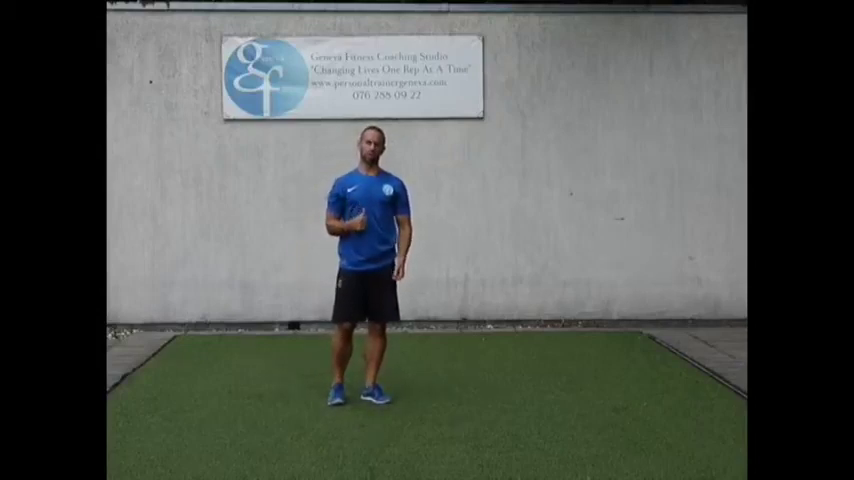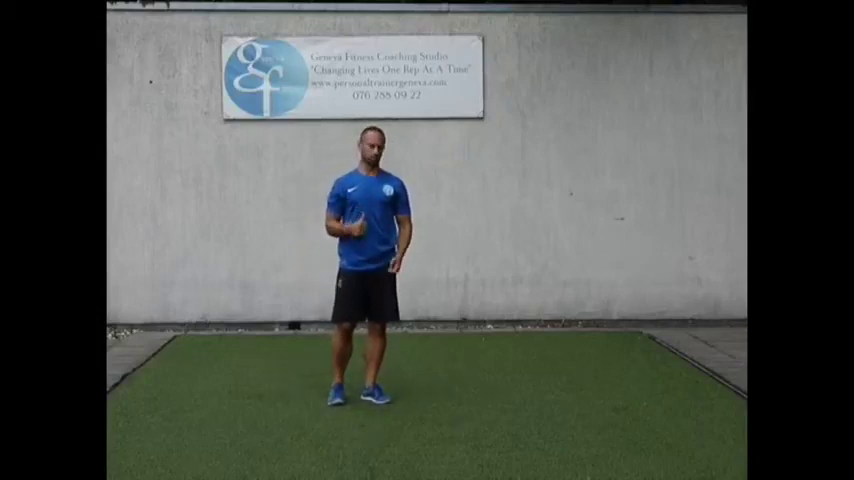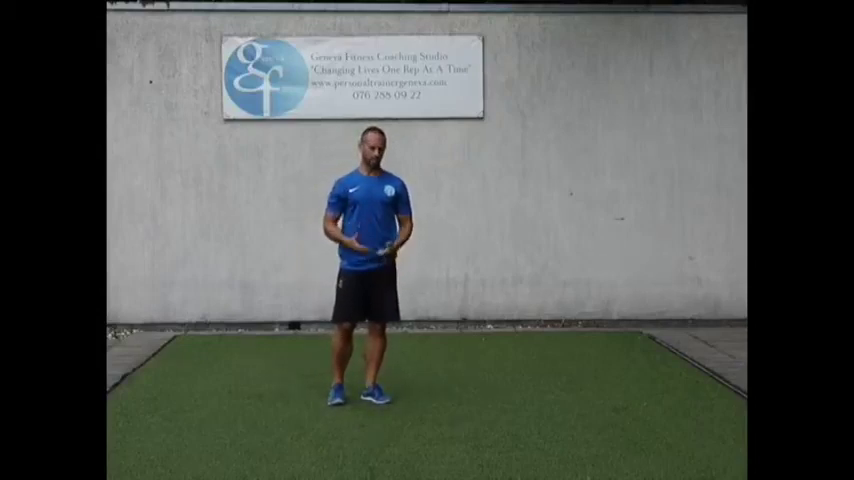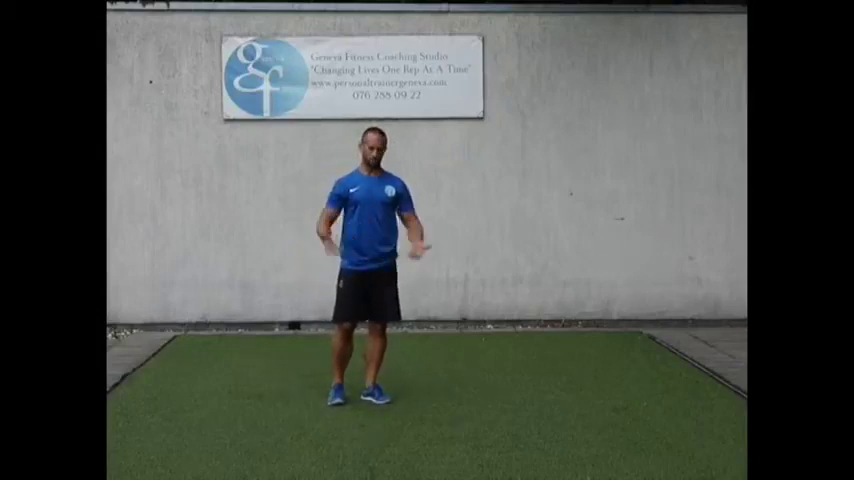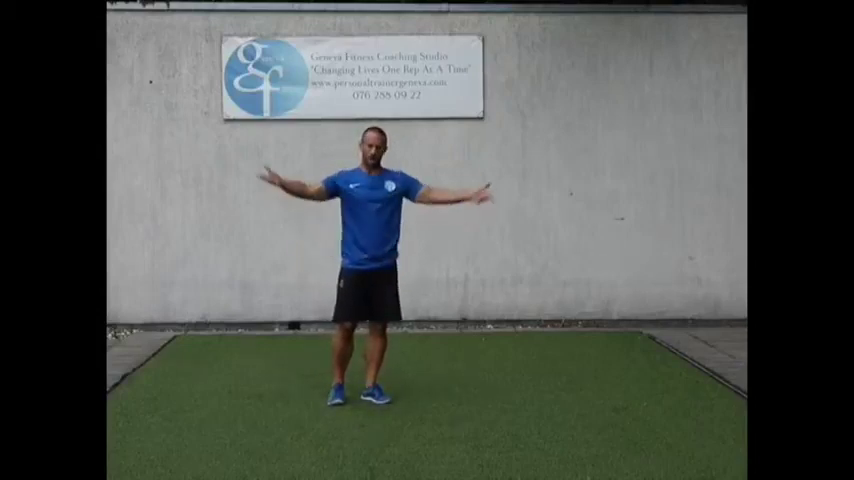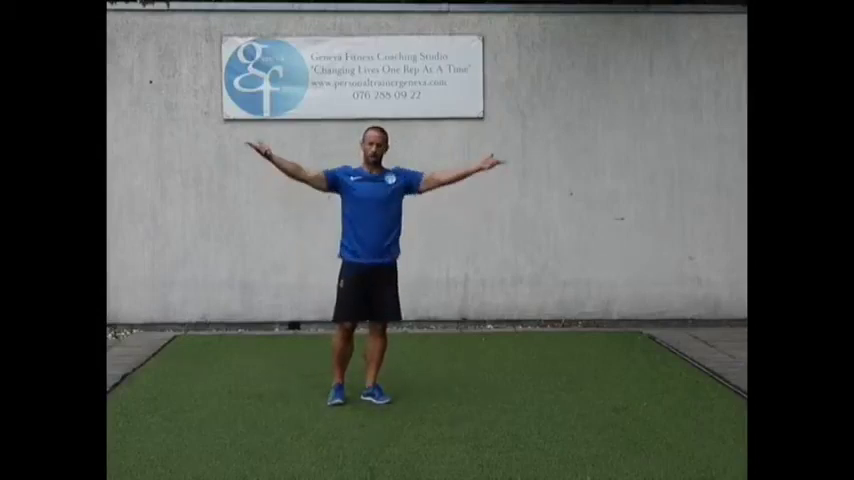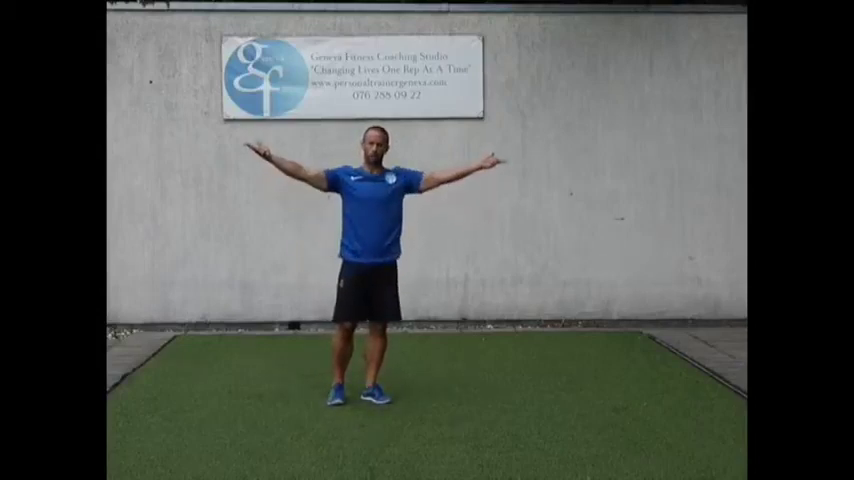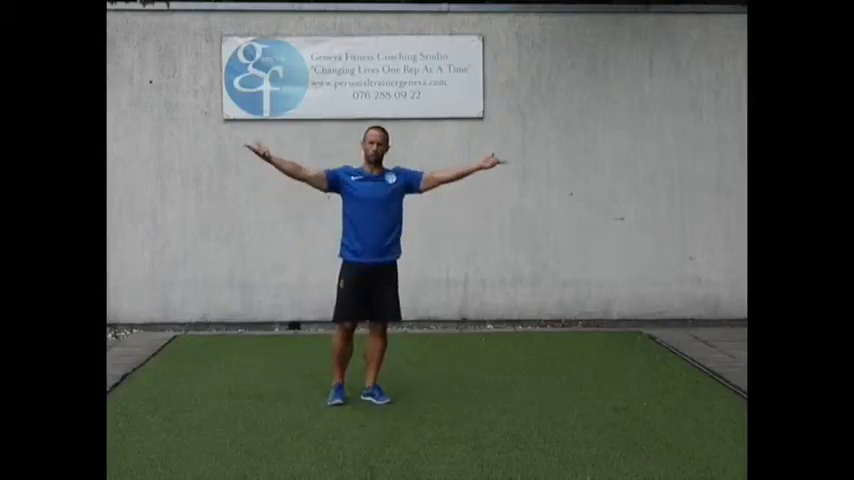
dt=0.2s
person 1, frame 1
left shoulder: (394, 184)
right shoulder: (343, 184)
left elbow: (404, 226)
right elbow: (330, 225)
left wrist: (401, 259)
right wrist: (350, 225)
left hip: (383, 269)
right hip: (351, 268)
left knee: (378, 327)
right knee: (345, 326)
left ankle: (371, 386)
right ankle: (337, 384)
person 1, frame 2
left shoulder: (394, 184)
right shoulder: (343, 184)
left elbow: (405, 224)
right elbow: (330, 224)
left wrist: (400, 254)
right wrist: (349, 229)
left hip: (383, 269)
right hip: (351, 268)
left knee: (378, 327)
right knee: (344, 326)
left ankle: (371, 386)
right ankle: (337, 384)
person 1, frame 3
left shoulder: (396, 185)
right shoulder: (344, 184)
left elbow: (406, 223)
right elbow: (328, 224)
left wrist: (397, 243)
right wrist: (346, 241)
left hip: (383, 269)
right hip: (352, 269)
left knee: (378, 327)
right knee: (344, 326)
left ankle: (371, 386)
right ankle: (337, 385)
person 1, frame 4
left shoulder: (396, 184)
right shoulder: (345, 183)
left elbow: (411, 219)
right elbow: (326, 218)
left wrist: (417, 242)
right wrist: (325, 236)
left hip: (384, 269)
right hip: (352, 269)
left knee: (379, 327)
right knee: (344, 326)
left ankle: (371, 386)
right ankle: (337, 384)
person 1, frame 5
left shoulder: (398, 180)
right shoulder: (344, 179)
left elbow: (431, 194)
right elbow: (310, 191)
left wrist: (469, 195)
right wrist: (282, 183)
left hip: (385, 268)
right hip: (353, 268)
left knee: (379, 327)
right knee: (345, 326)
left ankle: (371, 386)
right ankle: (337, 385)
person 1, frame 6
left shoulder: (400, 178)
right shoulder: (344, 176)
left elbow: (438, 178)
right elbow: (305, 175)
left wrist: (479, 167)
right wrist: (272, 158)
left hip: (385, 267)
right hip: (353, 266)
left knee: (379, 327)
right knee: (345, 326)
left ankle: (371, 386)
right ankle: (337, 384)
person 1, frame 7
left shoulder: (400, 178)
right shoulder: (345, 176)
left elbow: (438, 177)
right elbow: (305, 174)
left wrist: (479, 165)
right wrist: (271, 157)
left hip: (385, 267)
right hip: (353, 265)
left knee: (379, 327)
right knee: (345, 326)
left ankle: (371, 386)
right ankle: (338, 385)
person 1, frame 8
left shoulder: (400, 178)
right shoulder: (345, 177)
left elbow: (438, 177)
right elbow: (305, 174)
left wrist: (479, 166)
right wrist: (270, 158)
left hip: (385, 266)
right hip: (353, 265)
left knee: (379, 327)
right knee: (345, 326)
left ankle: (371, 386)
right ankle: (337, 385)
